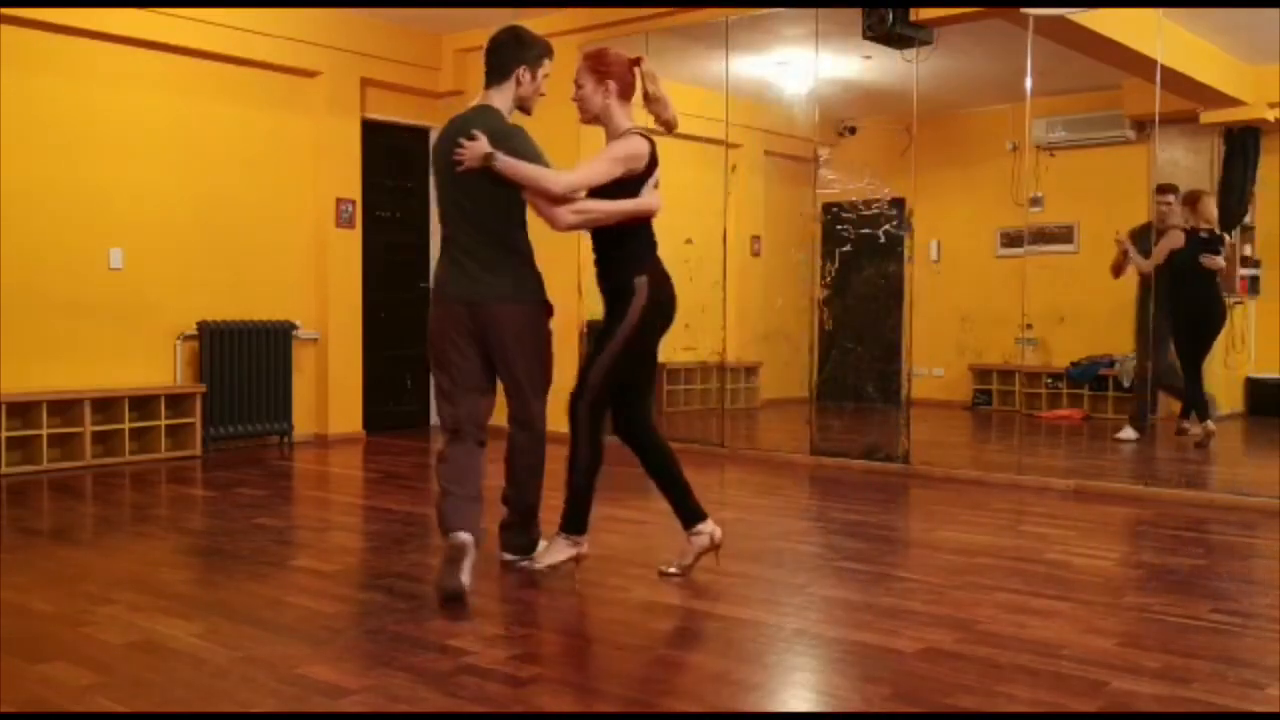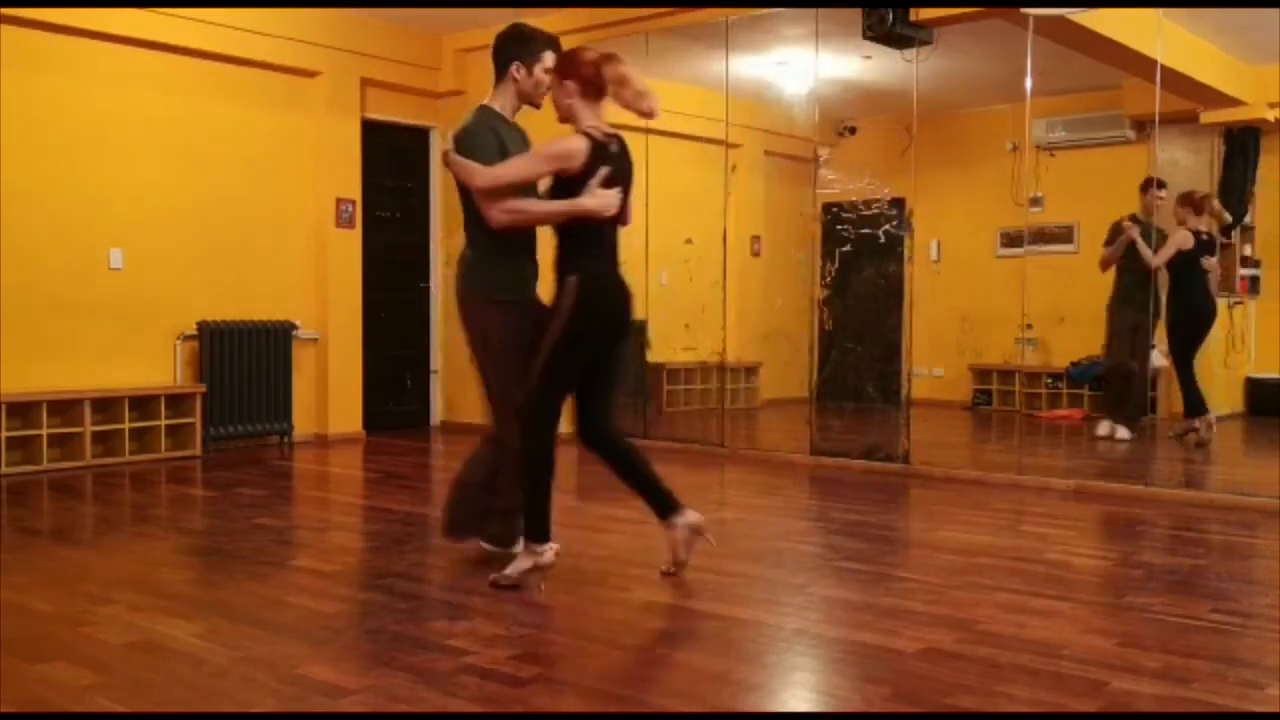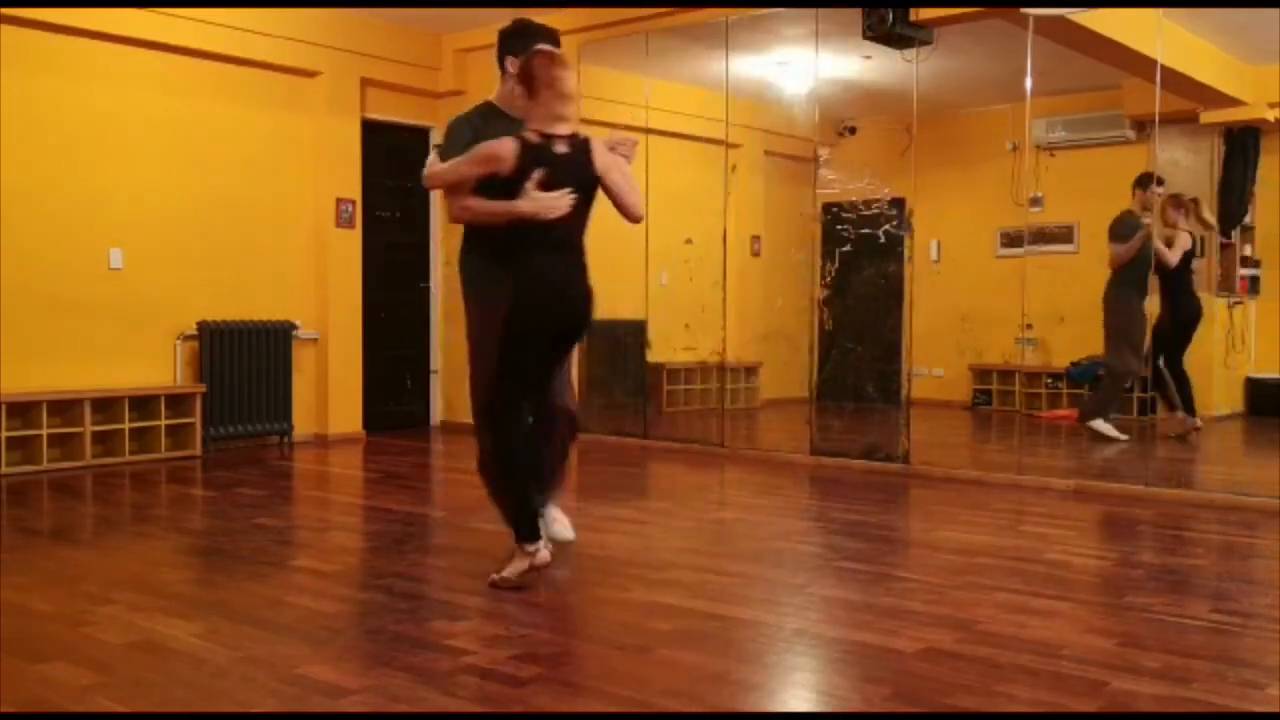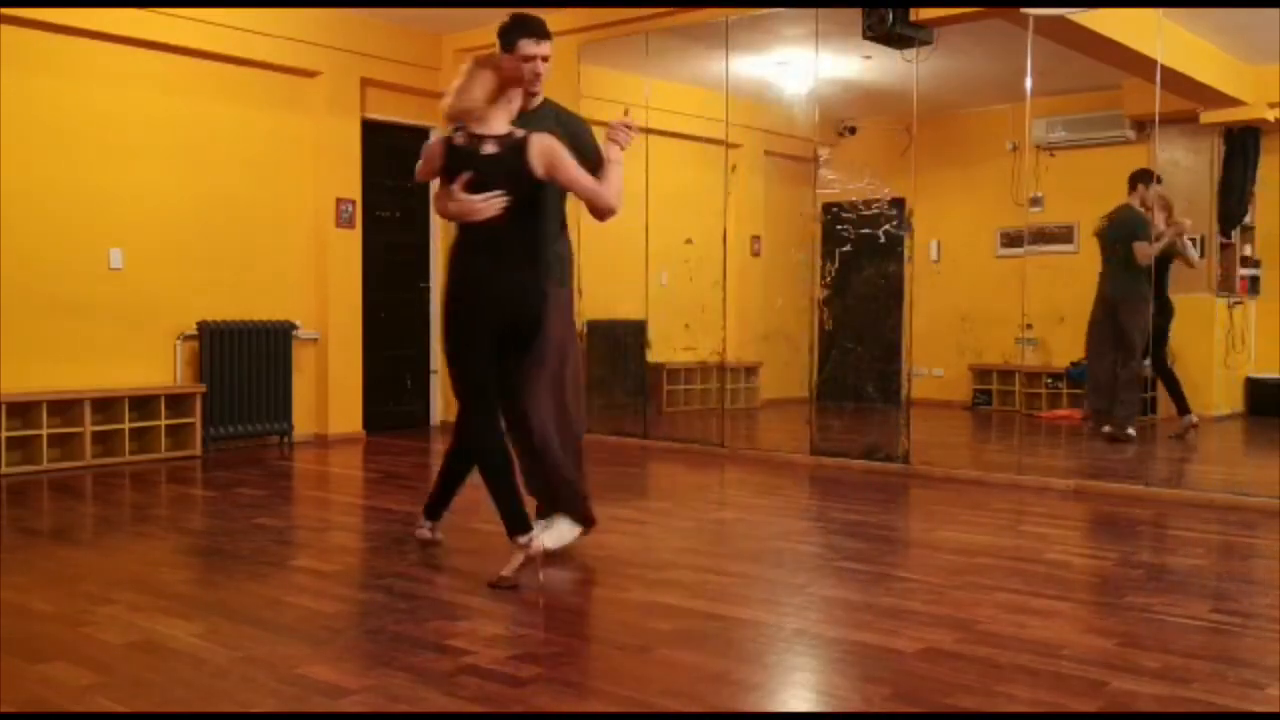
dt=0.2s
person 1, frame 1
left shoulder: (449, 135)
right shoulder: (509, 137)
left hip: (453, 300)
right hip: (511, 299)
left knee: (463, 429)
right knee: (527, 422)
left ankle: (459, 533)
right ankle: (520, 537)
person 1, frame 2
left shoulder: (508, 132)
right shoulder: (479, 133)
right elbow: (497, 213)
right wrist: (583, 205)
left hip: (502, 289)
right hip: (497, 294)
left knee: (515, 412)
right knee: (519, 416)
left ankle: (474, 515)
right ankle: (501, 526)
person 1, frame 3
right shoulder: (468, 129)
left elbow: (562, 206)
right elbow: (458, 207)
right wrist: (524, 207)
right hip: (491, 288)
left knee: (560, 407)
left ankle: (541, 498)
person 1, frame 4
left shoulder: (569, 126)
left elbow: (601, 208)
right elbow: (444, 199)
left wrist: (612, 157)
right wrist: (466, 208)
left hip: (549, 280)
left knee: (553, 401)
right knee: (514, 403)
left ankle: (571, 509)
right ankle: (553, 507)
person 2, frame 1
left shoulder: (633, 146)
right shoulder: (614, 149)
left elbow: (562, 185)
right elbow: (571, 214)
left wrist: (495, 158)
right wrist: (530, 192)
left hip: (640, 293)
right hip: (627, 296)
left knee: (586, 406)
right knee: (633, 420)
left ankle: (571, 535)
right ankle: (699, 526)
person 2, frame 2
left shoulder: (570, 147)
right shoulder: (617, 147)
left elbow: (485, 180)
left wrist: (453, 158)
left hip: (582, 294)
right hip: (608, 294)
left knee: (537, 417)
right knee: (595, 426)
left ankle: (538, 544)
right ankle: (677, 516)
person 2, frame 3
left shoulder: (507, 150)
right shoulder: (592, 149)
left elbow: (433, 179)
right elbow: (636, 211)
left wrist: (437, 158)
right wrist: (622, 160)
left hip: (532, 292)
right hip: (575, 294)
left knee: (502, 415)
right knee: (525, 410)
left ankle: (530, 543)
right ankle: (534, 515)
person 2, frame 4
left shoulder: (449, 147)
right shoulder: (541, 146)
left elbow: (421, 173)
right elbow: (606, 203)
right wrist: (614, 152)
left hip: (472, 293)
right hip: (525, 294)
left knee: (479, 414)
right knee: (483, 412)
left ankle: (523, 535)
right ankle: (432, 517)
person 3, frame 1
right shoulder: (1137, 234)
right elbow: (1116, 272)
right wrist: (1122, 251)
left hip: (1169, 310)
right hip: (1146, 308)
left knee: (1151, 366)
right knee: (1159, 366)
left ankle: (1138, 423)
person 3, frame 2
left shoulder: (1160, 233)
right shoulder: (1124, 225)
right elbow: (1104, 265)
right wrist: (1124, 239)
left hip: (1149, 306)
right hip: (1121, 304)
left knee: (1139, 365)
right knee: (1115, 361)
left ankle: (1129, 421)
right ankle: (1109, 414)
person 3, frame 3
left shoulder: (1140, 223)
right shoulder: (1125, 222)
right elbow: (1115, 261)
right wrist: (1142, 235)
left hip: (1131, 300)
right hip: (1123, 299)
left knee: (1125, 362)
right knee: (1126, 361)
left ankle: (1096, 414)
right ankle: (1094, 413)
person 3, frame 4
left shoulder: (1108, 218)
right shoulder: (1139, 218)
right elbow: (1144, 258)
right wrist: (1169, 235)
left hip: (1106, 293)
right hip: (1131, 295)
left knee: (1101, 356)
right knee: (1133, 359)
left ankle: (1102, 417)
right ankle: (1121, 420)
person 4, frame 1
left shoulder: (1175, 236)
right shoulder: (1220, 239)
left elbow: (1147, 268)
right elbow: (1222, 267)
left wrist: (1128, 247)
left hip: (1184, 310)
right hip: (1215, 308)
left knee: (1190, 367)
right knee: (1194, 365)
left ankle: (1205, 422)
right ankle: (1185, 418)
person 4, frame 2
left shoulder: (1182, 236)
right shoulder: (1211, 239)
left elbow: (1154, 263)
left wrist: (1136, 238)
left hip: (1183, 309)
right hip: (1206, 308)
left knee: (1182, 366)
right knee: (1185, 363)
left ankle: (1203, 417)
right ankle: (1191, 419)
person 4, frame 3
left shoulder: (1180, 236)
right shoulder: (1176, 236)
left elbow: (1170, 262)
left wrist: (1153, 239)
left hip: (1177, 308)
right hip: (1189, 307)
left knee: (1152, 362)
right knee: (1173, 363)
left ankle: (1178, 413)
right ankle: (1189, 417)
person 4, frame 4
left shoulder: (1170, 239)
left elbow: (1193, 262)
left wrist: (1181, 237)
left hip: (1156, 308)
right knee: (1158, 363)
right ankle: (1185, 415)
